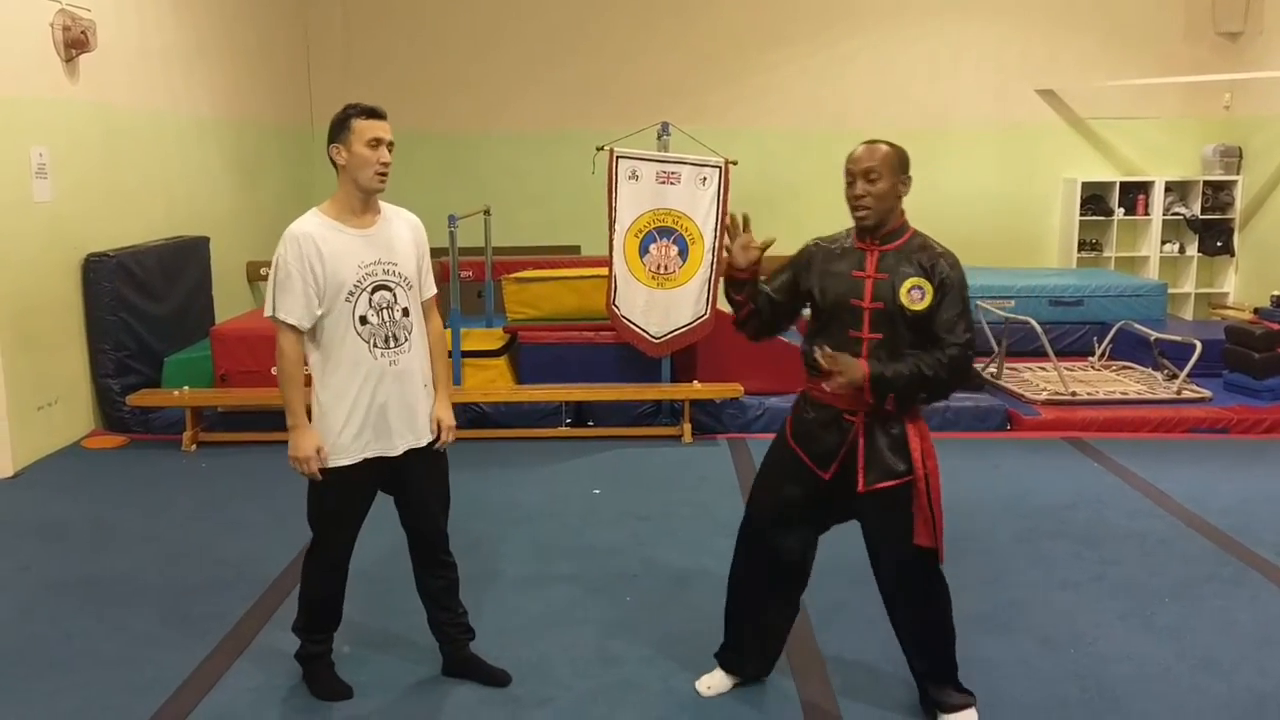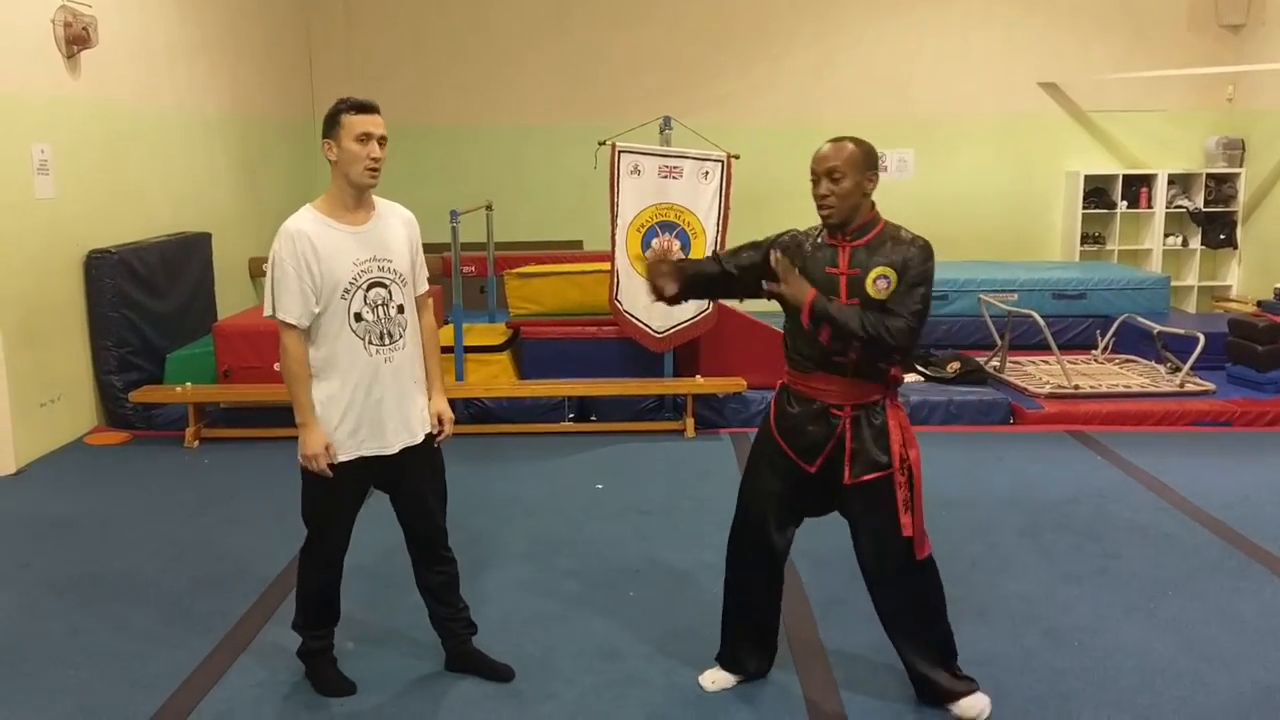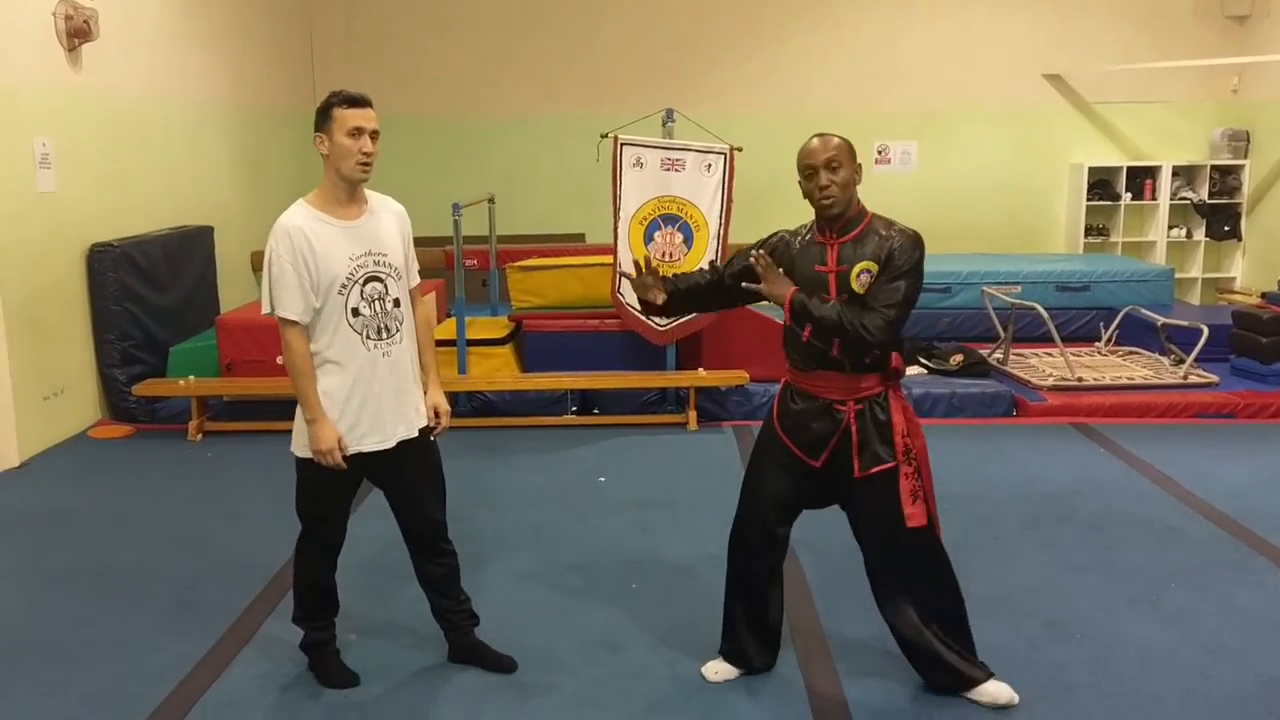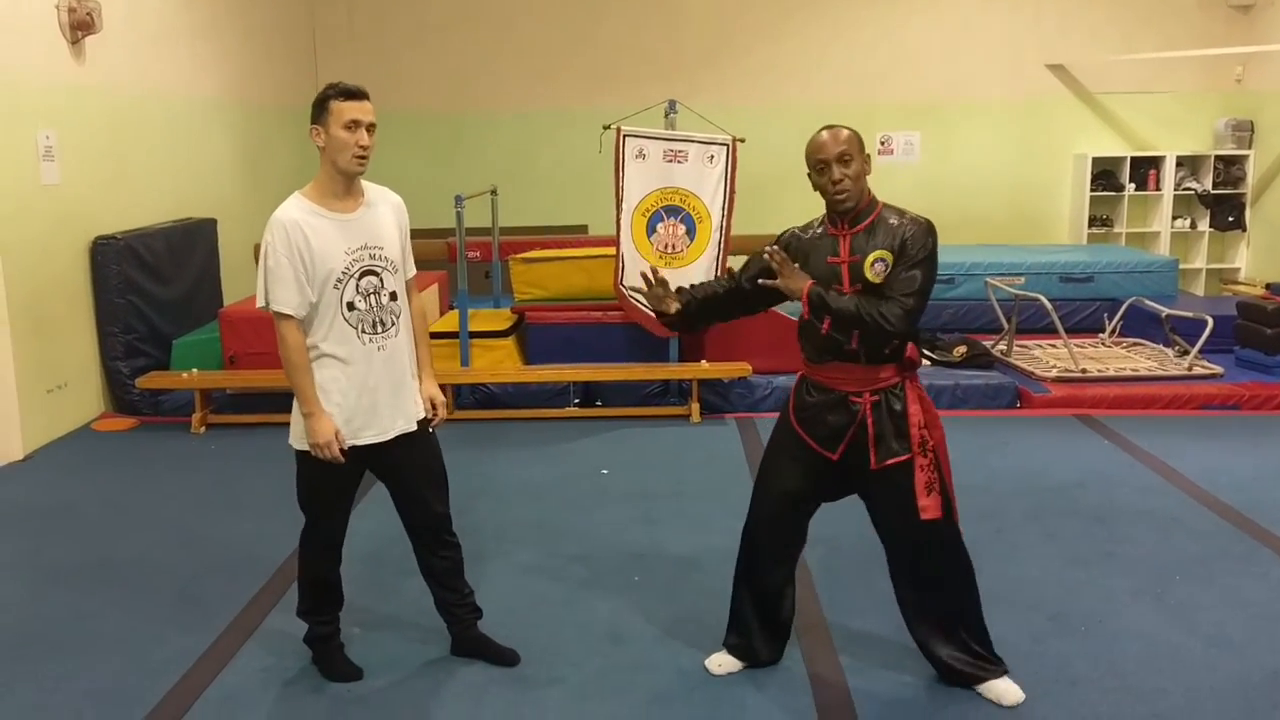
dt=0.2s
person 1, frame 1
left shoulder: (409, 227)
right shoulder: (306, 238)
right elbow: (290, 339)
left wrist: (442, 396)
right wrist: (299, 426)
left hip: (414, 427)
right hip: (343, 436)
left knee: (433, 543)
right knee: (330, 552)
left ankle: (456, 648)
right ankle: (315, 655)
person 1, frame 2
left shoulder: (402, 222)
right shoulder: (301, 235)
right elbow: (292, 338)
left wrist: (437, 391)
right wrist: (308, 424)
left hip: (409, 423)
right hip: (339, 432)
left knee: (431, 539)
right knee: (325, 548)
left ankle: (458, 643)
right ankle: (316, 652)
person 1, frame 3
left shoulder: (393, 215)
right shoulder: (295, 230)
right elbow: (292, 334)
left wrist: (432, 383)
right wrist: (317, 420)
left hip: (403, 417)
right hip: (336, 428)
left knee: (430, 531)
right knee: (321, 542)
left ankle: (460, 635)
right ankle: (319, 644)
person 1, frame 4
left shoulder: (390, 206)
right shoulder: (291, 224)
right elbow: (288, 328)
left wrist: (426, 376)
right wrist: (313, 414)
left hip: (401, 410)
right hip: (335, 421)
left knee: (434, 524)
right knee: (324, 536)
left ankle: (464, 628)
right ankle: (324, 638)
person 2, frame 1
left shoulder: (935, 265)
right shoulder: (821, 255)
left elbow: (955, 360)
right elbow: (762, 323)
left wrist: (871, 375)
right wrist: (742, 276)
left hip: (888, 434)
right hip: (814, 426)
left knee: (911, 569)
right knee: (765, 544)
right ankle: (741, 661)
person 2, frame 2
left shoulder: (909, 253)
right shoulder: (795, 246)
left elbow: (894, 338)
right elbow: (728, 272)
left wrist: (809, 303)
right wrist: (677, 281)
left hip: (869, 425)
right hip: (797, 417)
left knee: (898, 556)
right knee: (754, 539)
right ankle: (743, 658)
person 2, frame 3
left shoulder: (898, 245)
right shoulder: (786, 246)
left elbow: (873, 331)
right elbow: (721, 282)
left wrist: (793, 301)
right wrist: (666, 294)
left hip: (873, 419)
right hip: (801, 413)
left knee: (909, 547)
right knee: (754, 533)
left ankle: (959, 669)
right ankle: (746, 650)
person 2, frame 4
left shoulder: (911, 235)
right shoulder: (799, 242)
left elbow: (892, 321)
right elbow: (738, 291)
left wrist: (812, 295)
right wrist: (680, 305)
left hip: (890, 410)
right hip: (818, 405)
left knee: (927, 540)
right knee: (769, 525)
left ankle: (972, 661)
right ankle: (752, 643)
